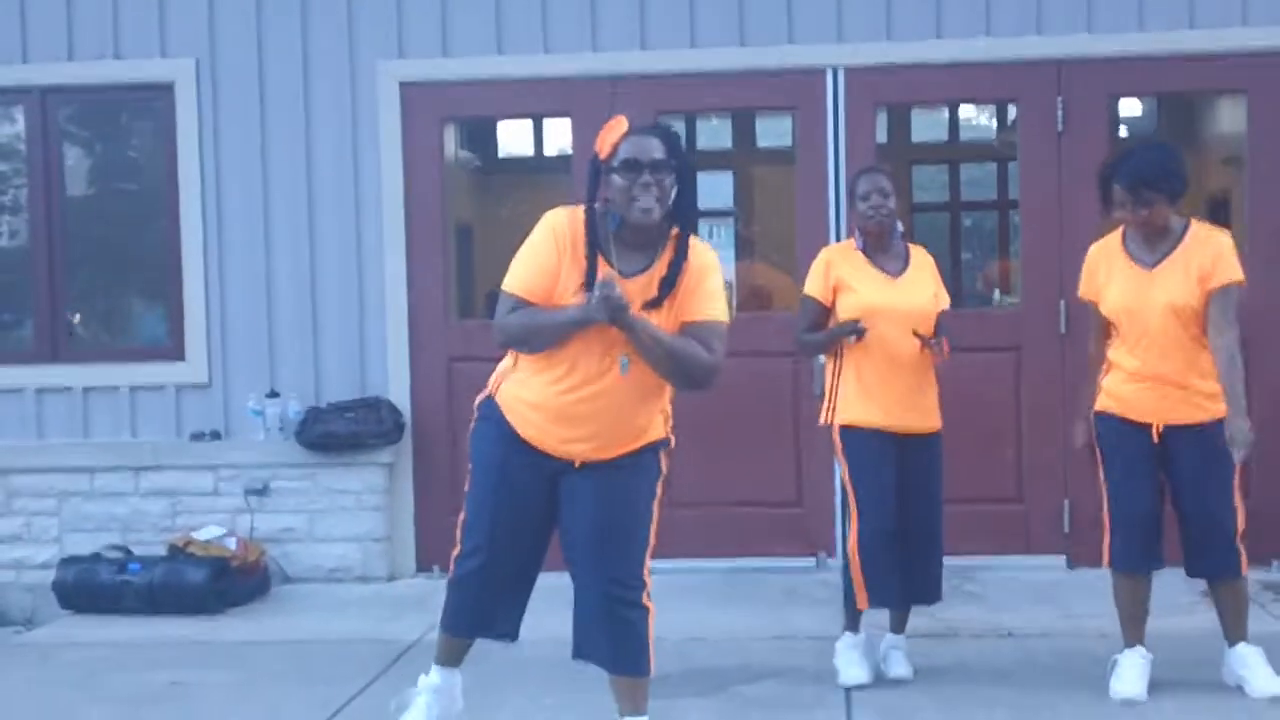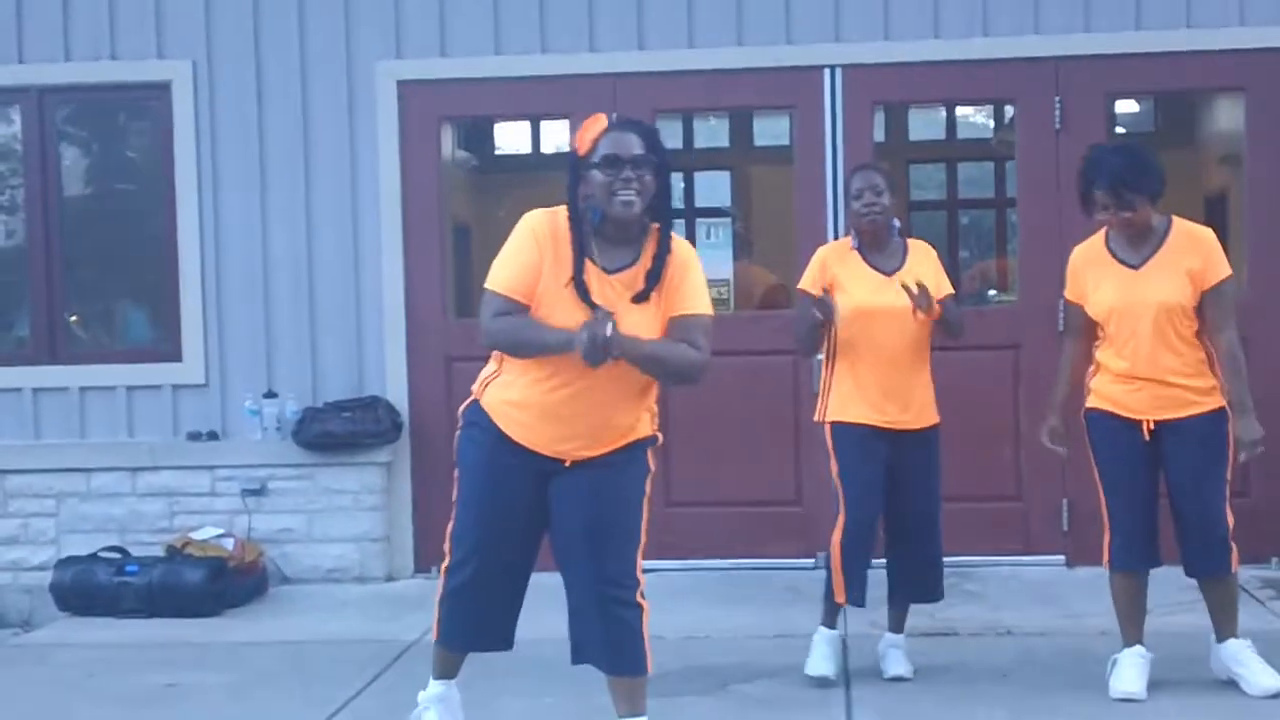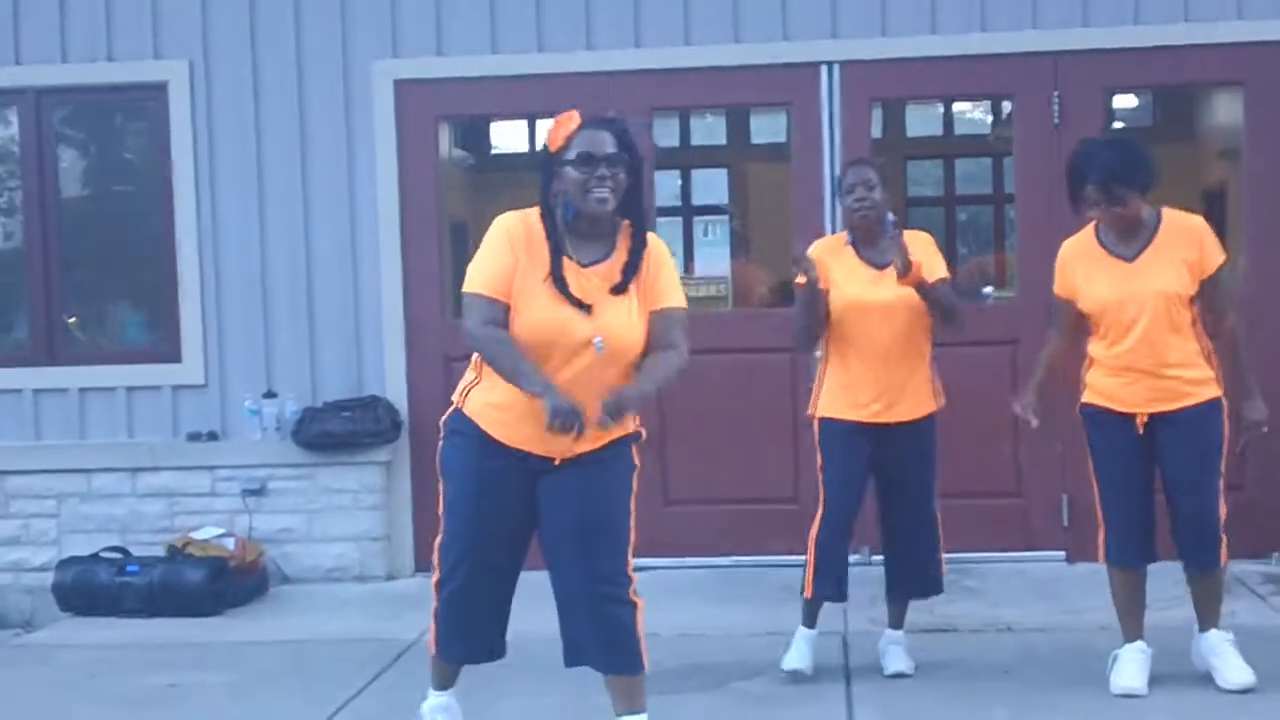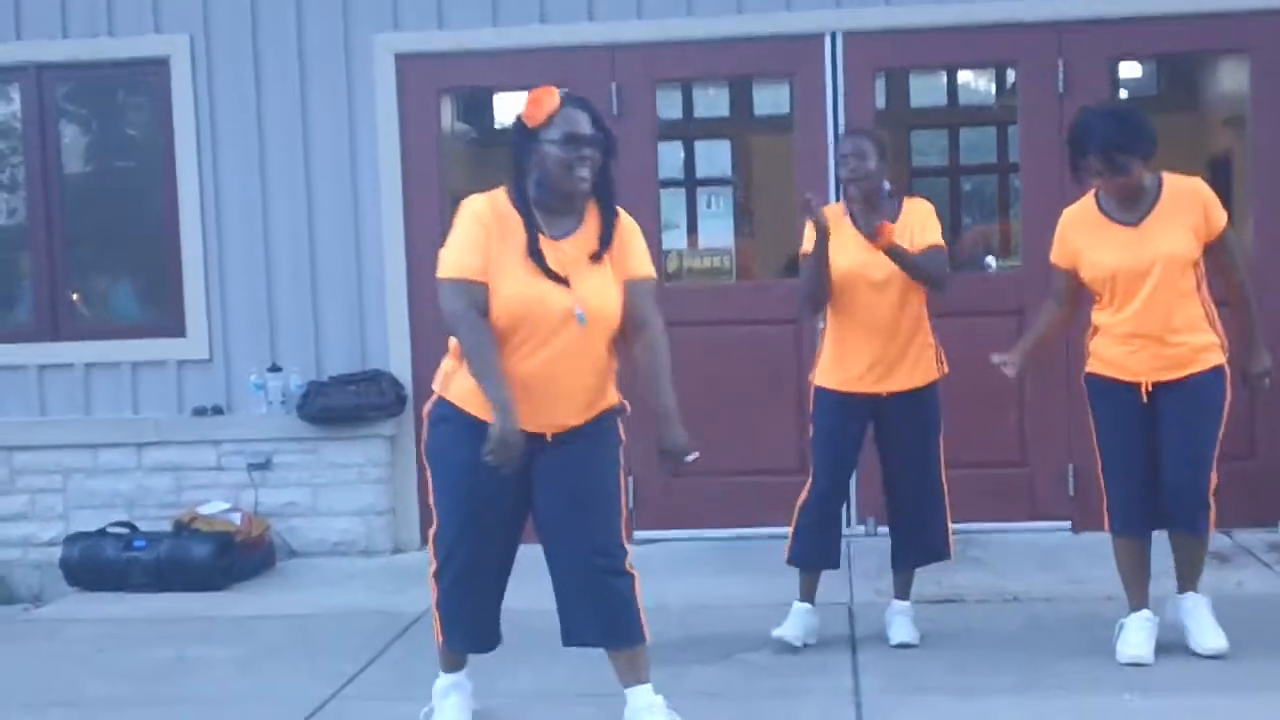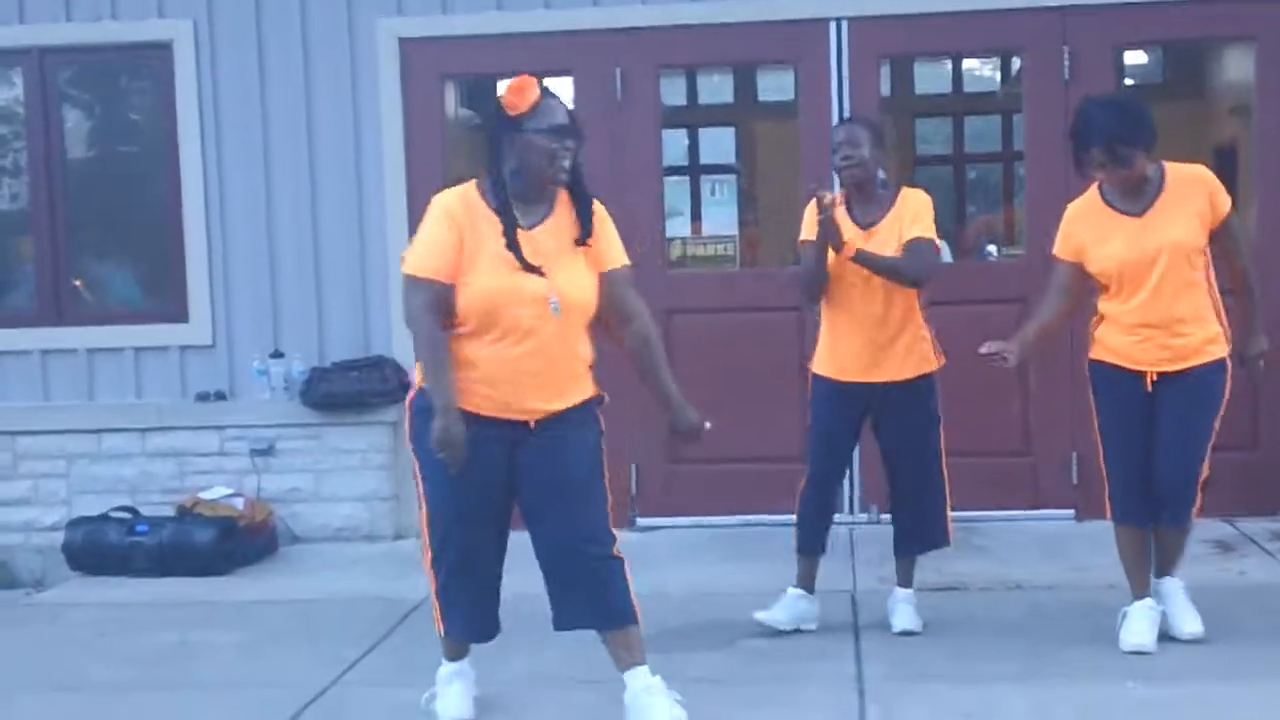
dt=0.1s
person 1, frame 1
left shoulder: (695, 262)
right shoulder: (560, 231)
left elbow: (703, 369)
right elbow: (507, 327)
left wrist: (630, 321)
right wrist: (587, 311)
left hip: (624, 452)
right hip: (518, 429)
left knee: (618, 589)
right knee: (485, 561)
person 1, frame 2
left shoulder: (674, 257)
right shoulder: (540, 231)
left elbow: (695, 359)
right elbow: (496, 326)
left wrist: (625, 345)
right wrist: (573, 340)
left hip: (610, 451)
right hip: (505, 434)
left knee: (612, 586)
right knee: (476, 567)
person 1, frame 3
left shoulder: (649, 252)
right shoulder: (514, 233)
left elbow: (674, 350)
right elbow: (479, 329)
left wrist: (631, 394)
right wrist: (544, 392)
left hip: (596, 451)
right hip: (489, 438)
left knee: (604, 586)
right knee: (467, 574)
person 1, frame 4
left shoulder: (615, 227)
right shoulder: (485, 216)
left elbow: (646, 326)
right elbow: (462, 319)
left wrist: (668, 418)
right wrist: (504, 411)
left hip: (581, 427)
right hip: (476, 422)
left knee: (601, 561)
right knee: (465, 560)
person 1, frame 5
left shoulder: (588, 215)
right shoulder: (455, 210)
left elbow: (630, 314)
right elbow: (425, 316)
left wrist: (672, 399)
right wrist: (446, 412)
left hip: (563, 415)
right hip: (464, 415)
left knee: (588, 548)
right knee: (460, 550)
person 2, frame 1
left shoulder: (1212, 247)
right shoulder: (1100, 256)
left elbow: (1224, 332)
right wrist: (1086, 412)
left hip: (1201, 417)
right hip: (1124, 418)
left knee: (1216, 535)
right knee: (1129, 533)
right ankle: (1133, 653)
person 2, frame 2
left shoulder: (1197, 244)
right shoulder: (1084, 259)
left elbow: (1222, 333)
right elbow: (1079, 338)
right wrist: (1056, 409)
left hip: (1195, 411)
right hip: (1114, 414)
left knee: (1208, 529)
right knee: (1126, 531)
left ankle: (1231, 645)
right ankle: (1132, 649)
person 2, frame 3
left shoulder: (1190, 234)
right shoulder: (1073, 253)
left elbow: (1222, 322)
right elbow: (1064, 332)
left wrist: (1250, 394)
right wrist: (1032, 389)
left hip: (1190, 403)
right hip: (1110, 408)
left knee: (1200, 522)
right knee: (1123, 527)
left ankle: (1211, 637)
right ankle: (1133, 646)
person 2, frame 4
left shoulder: (1194, 198)
right shoulder: (1076, 224)
left elbow: (1232, 277)
right elbow: (1060, 300)
left wrist: (1256, 346)
right wrist: (1021, 351)
left hip: (1193, 370)
right hip: (1114, 376)
left knee: (1189, 488)
right knee: (1127, 494)
left ankle: (1190, 598)
right ankle: (1139, 613)
person 2, frame 5
left shoulder: (1198, 185)
right shoulder: (1080, 216)
left elbow: (1235, 259)
right elbow: (1061, 294)
left wrist: (1255, 326)
right wrist: (1019, 343)
left hip: (1197, 361)
right hip: (1118, 365)
left knee: (1178, 480)
right knee: (1127, 483)
left ankle: (1168, 583)
right ankle: (1140, 602)
person 3, frame 1
left shoulder: (923, 260)
right shoulder: (833, 261)
left elbow: (941, 332)
right elbow: (805, 340)
left wrist: (939, 345)
right wrist: (838, 332)
left hip: (920, 420)
right hip: (860, 417)
left knee: (920, 527)
right knee: (871, 523)
left ankle: (895, 639)
right ankle: (851, 638)
person 3, frame 2
left shoulder: (922, 254)
right shoulder: (828, 259)
left elbow: (955, 327)
right elbow: (806, 345)
left wrist: (930, 304)
right wrist: (816, 319)
left hip: (916, 416)
right hip: (852, 415)
left knee: (915, 525)
right knee: (856, 519)
left ankle: (894, 638)
right ankle: (827, 632)
person 3, frame 3
left shoulder: (920, 244)
right shoulder: (825, 253)
left elbow: (952, 314)
right elbow: (805, 338)
left wrist: (914, 276)
right wrist: (813, 291)
left hip: (912, 410)
right hip: (843, 411)
left knee: (912, 521)
right knee: (835, 514)
left ankle: (894, 635)
right ankle: (807, 631)
person 3, frame 4
left shoulder: (919, 213)
right shoulder: (823, 221)
left elbow: (939, 276)
right elbow: (812, 303)
left wrist: (885, 240)
right wrist: (822, 243)
left hip: (909, 381)
right hip: (840, 381)
left knee: (913, 490)
right knee: (824, 488)
left ankle: (900, 604)
right ankle: (805, 607)
person 3, frame 5
left shoulder: (914, 203)
right shoulder: (821, 210)
left elbow: (920, 273)
right elbow: (809, 291)
left wrist: (851, 248)
right wrist: (824, 241)
left hip: (906, 370)
right hip: (837, 370)
left knee: (914, 478)
right knee: (820, 476)
left ankle: (903, 593)
right ankle: (801, 595)
